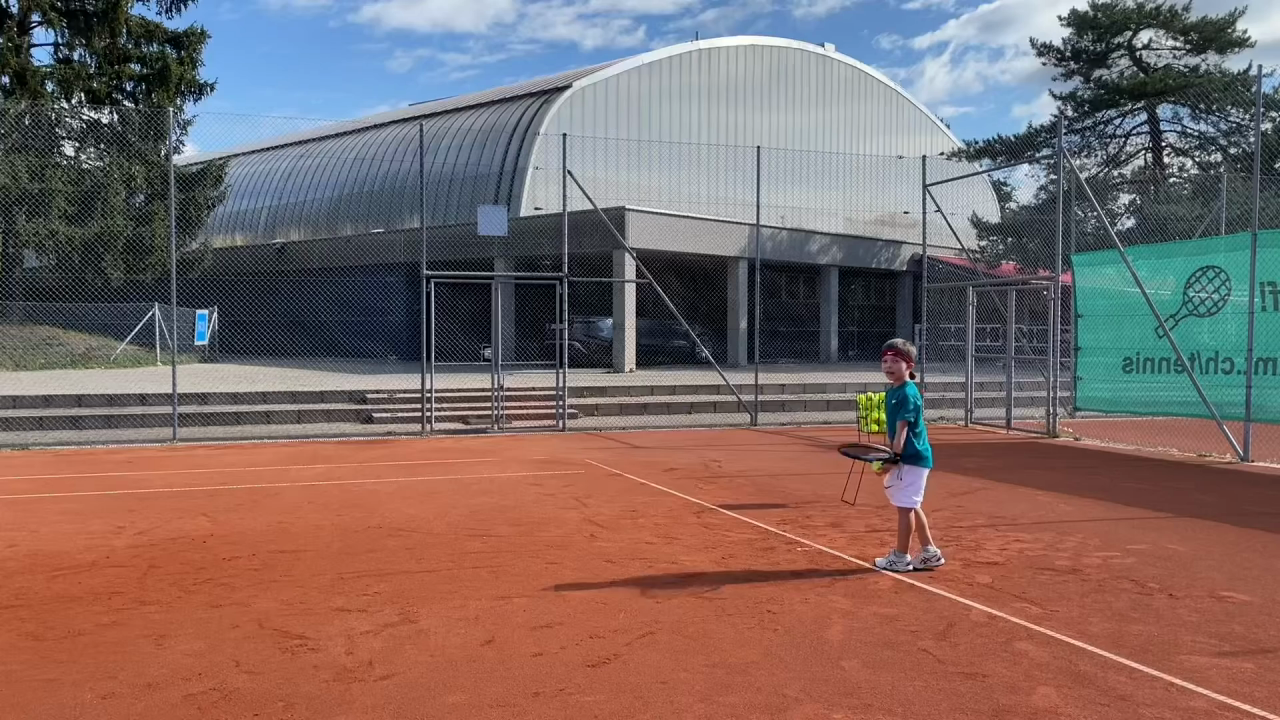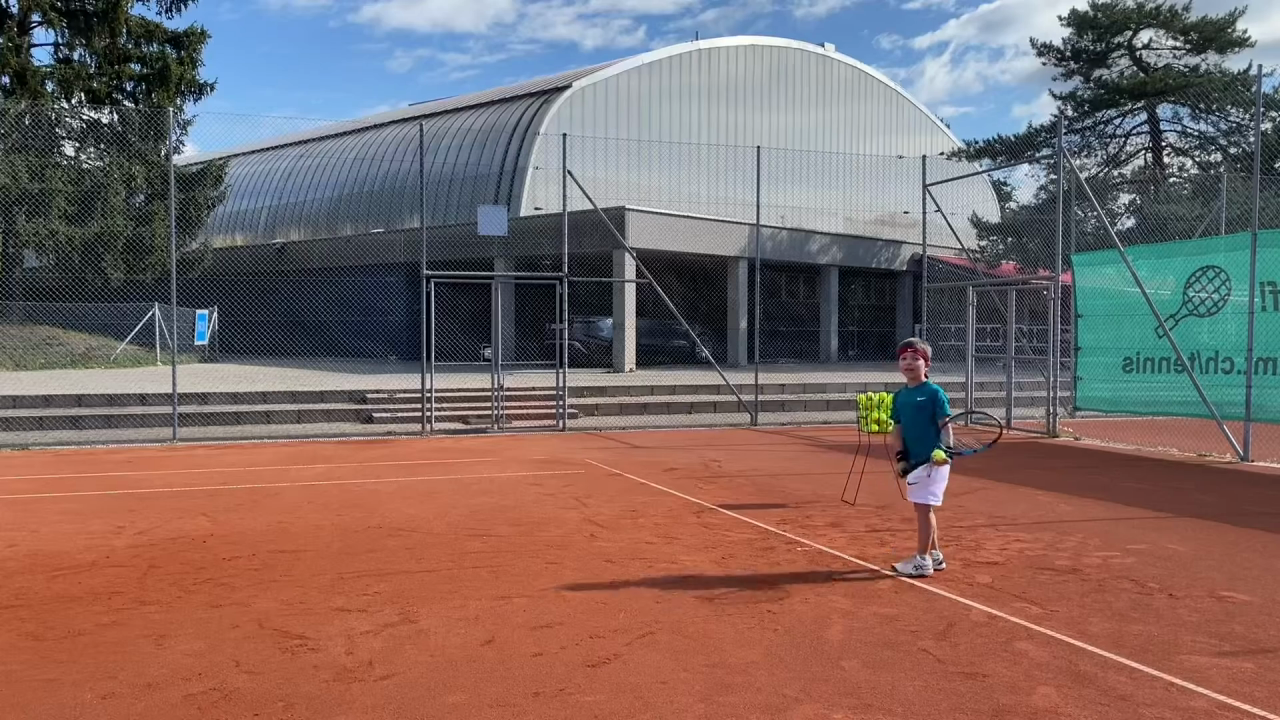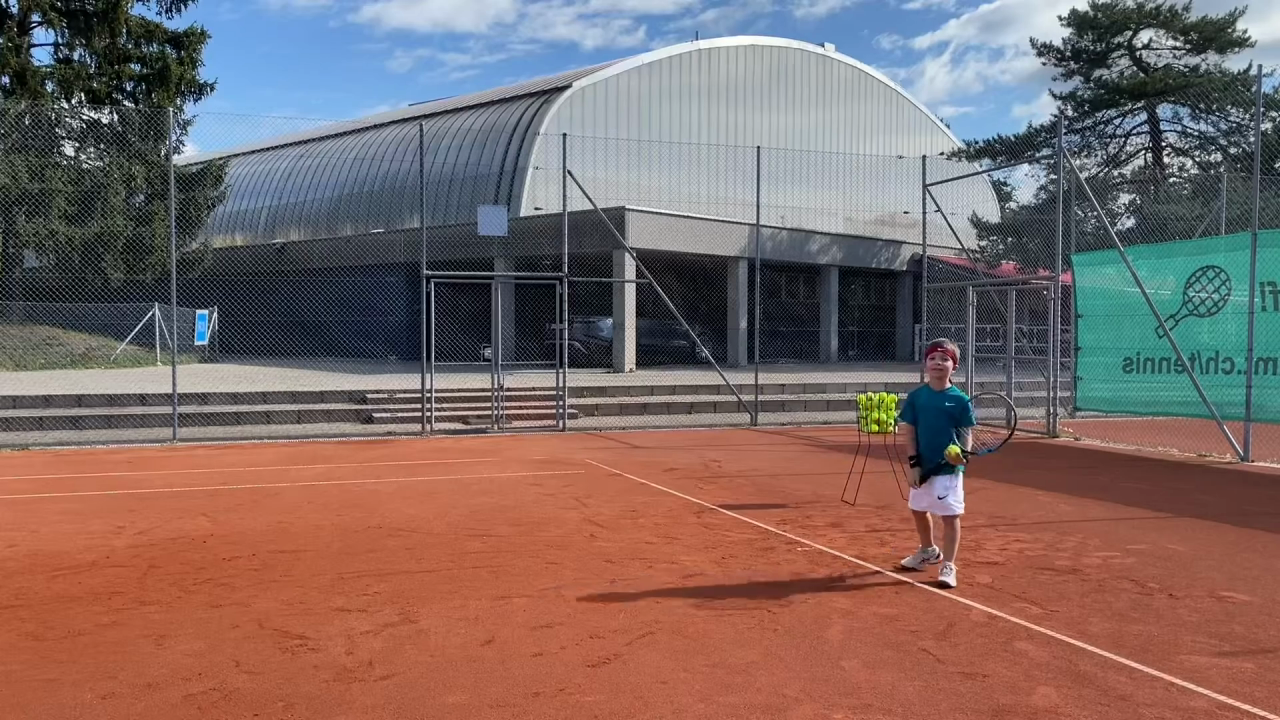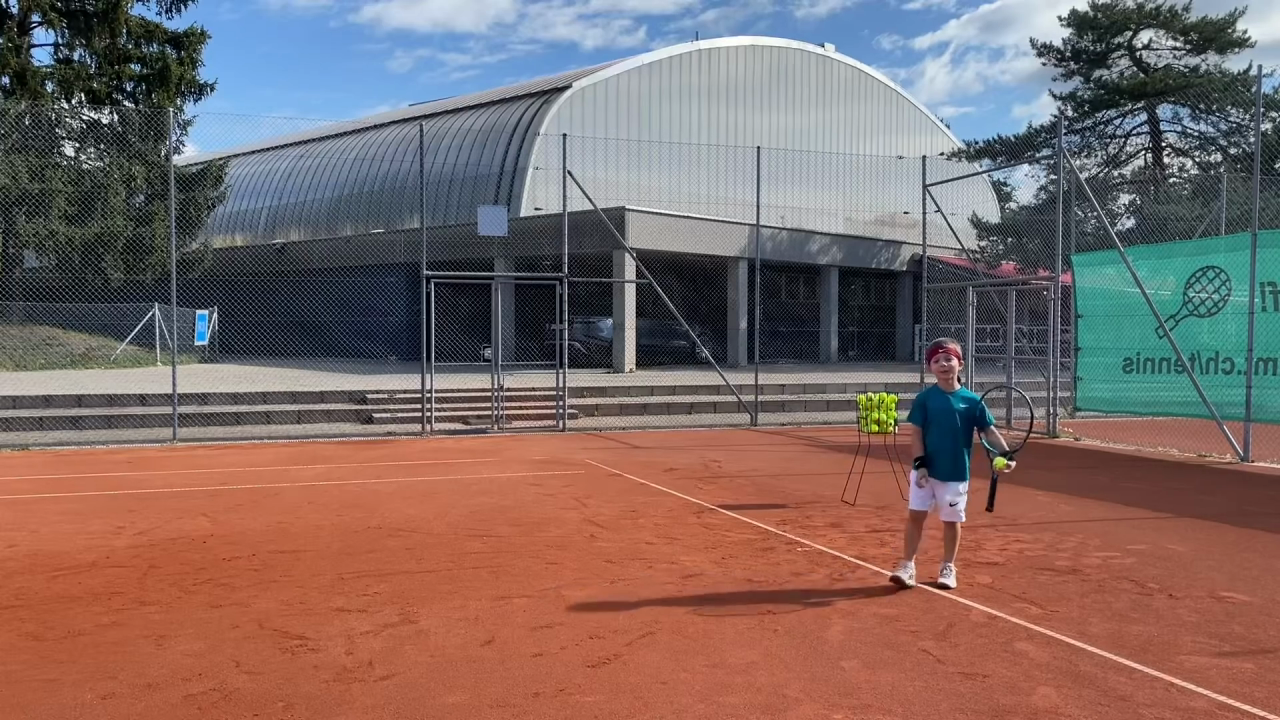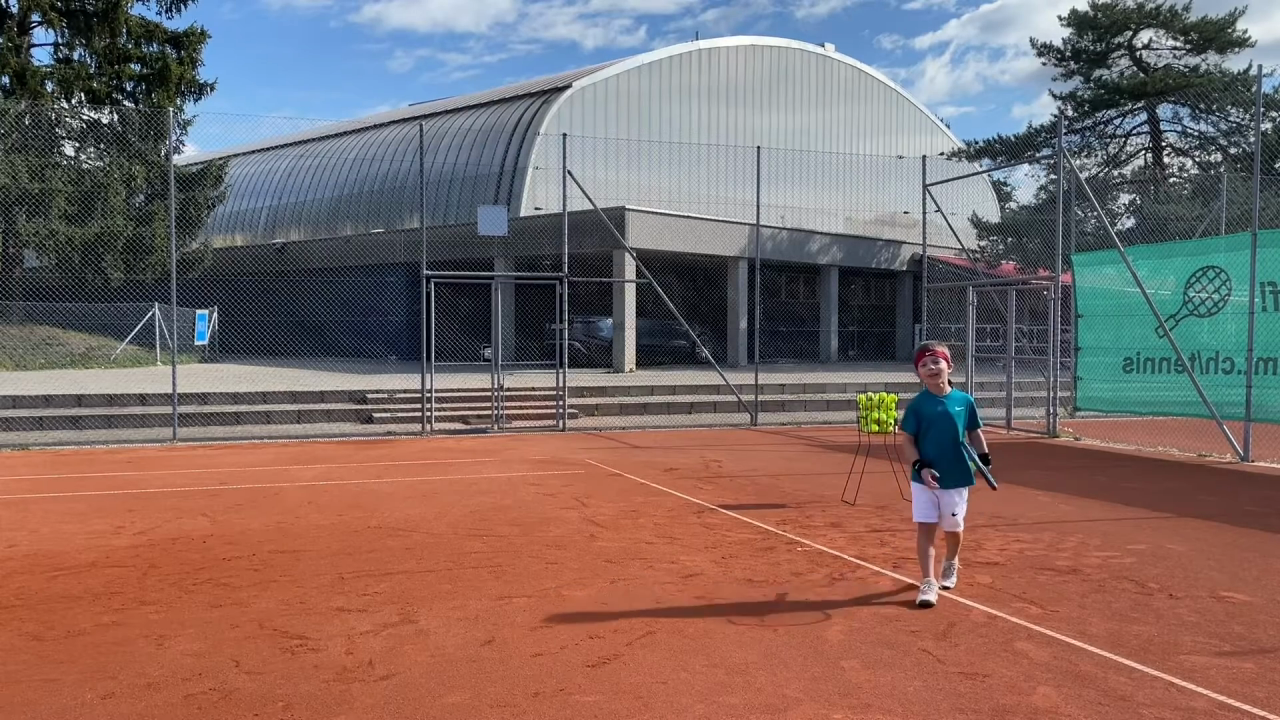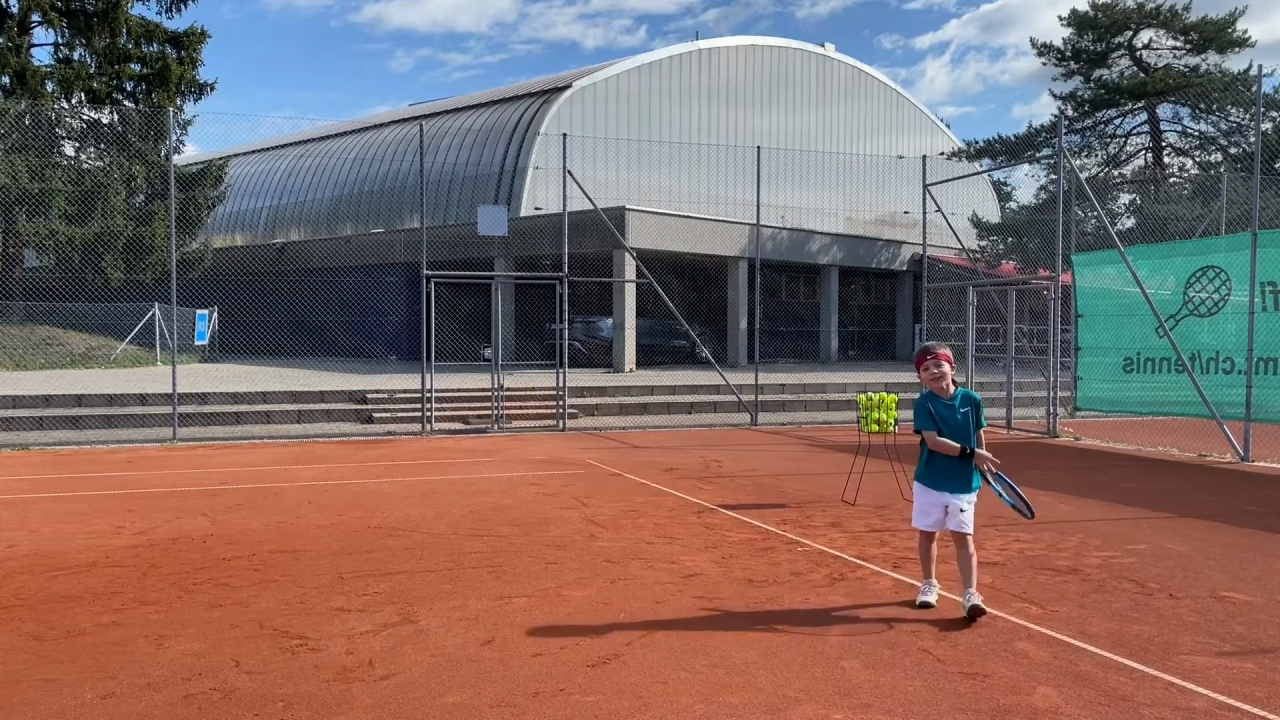
dt=0.4s
person 1, frame 1
left shoulder: (907, 395)
right shoulder: (893, 392)
left elbow: (901, 430)
left hip: (911, 459)
right hip: (913, 458)
left knee: (904, 507)
right knee: (911, 507)
left ankle: (901, 557)
right ankle: (930, 553)
person 1, frame 2
left shoulder: (934, 393)
right shoulder: (899, 396)
left elbow: (944, 425)
right elbow: (897, 430)
left wrist: (946, 451)
right wrist: (900, 458)
left hip: (934, 460)
right hip: (915, 461)
left knee: (923, 506)
right knee: (922, 507)
left ankle: (922, 560)
right ankle: (933, 555)
person 1, frame 3
left shoulder: (960, 399)
right shoulder: (916, 396)
left elbow: (965, 433)
right elbow: (909, 431)
right wrist: (913, 464)
left hip: (949, 468)
right hip: (923, 467)
left knee: (950, 516)
right knee: (918, 510)
left ankle: (948, 566)
right ankle: (929, 550)
person 1, frame 4
left shoulder: (972, 400)
right shoulder: (924, 398)
left elbow: (989, 430)
right elbow: (916, 434)
left wrist: (1006, 454)
right wrist: (920, 465)
left hip: (956, 473)
right hip: (926, 470)
left knee: (952, 521)
right knee: (915, 515)
left ankle: (948, 567)
right ankle: (907, 565)
person 1, frame 5
left shoulder: (965, 401)
right shoulder: (917, 404)
left elbow: (975, 434)
right elbow: (908, 441)
left wrist: (984, 459)
right wrist: (920, 467)
left hip: (957, 478)
right hip: (926, 478)
left knee: (954, 529)
right knee: (926, 528)
left ankle: (951, 563)
right ankle: (928, 582)
person 1, frame 6
left shoulder: (972, 400)
right shoulder: (923, 404)
left elbow: (979, 435)
right elbow: (934, 441)
left wrist: (982, 462)
right wrist: (971, 453)
left hip: (964, 483)
right hip: (929, 481)
left knee: (963, 537)
right knee: (928, 533)
left ankle: (971, 595)
right ankle: (929, 583)
